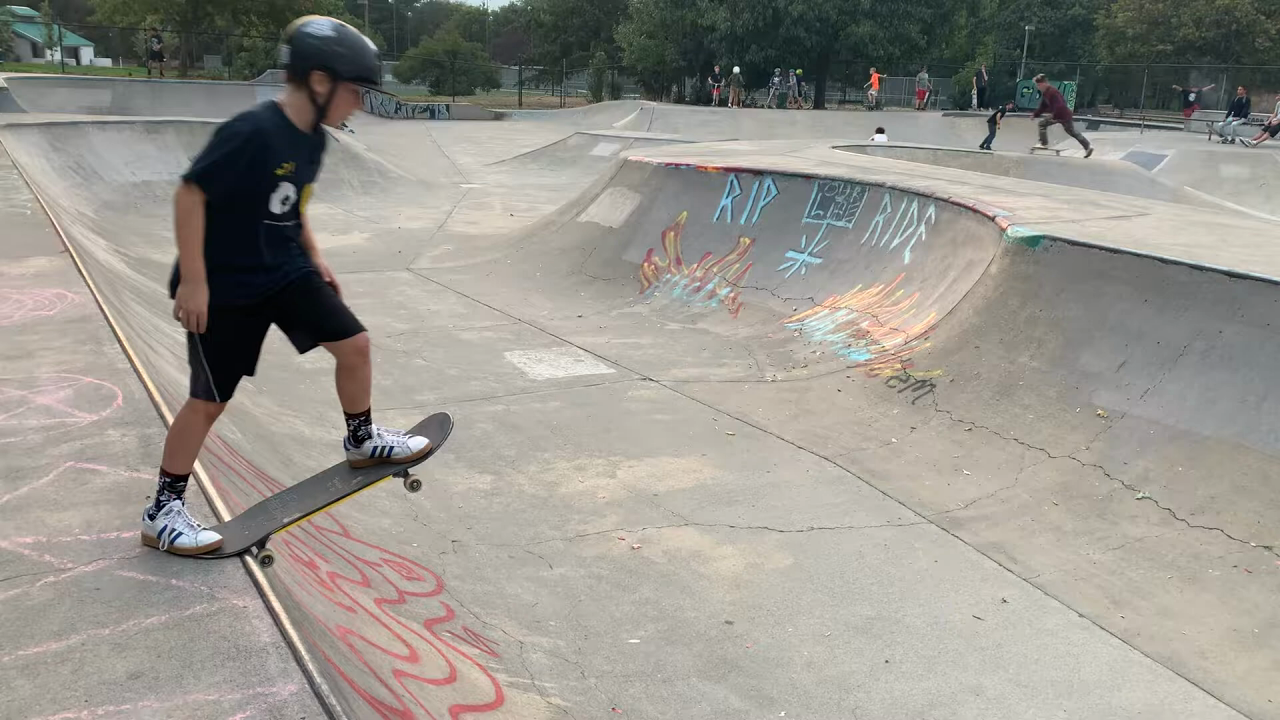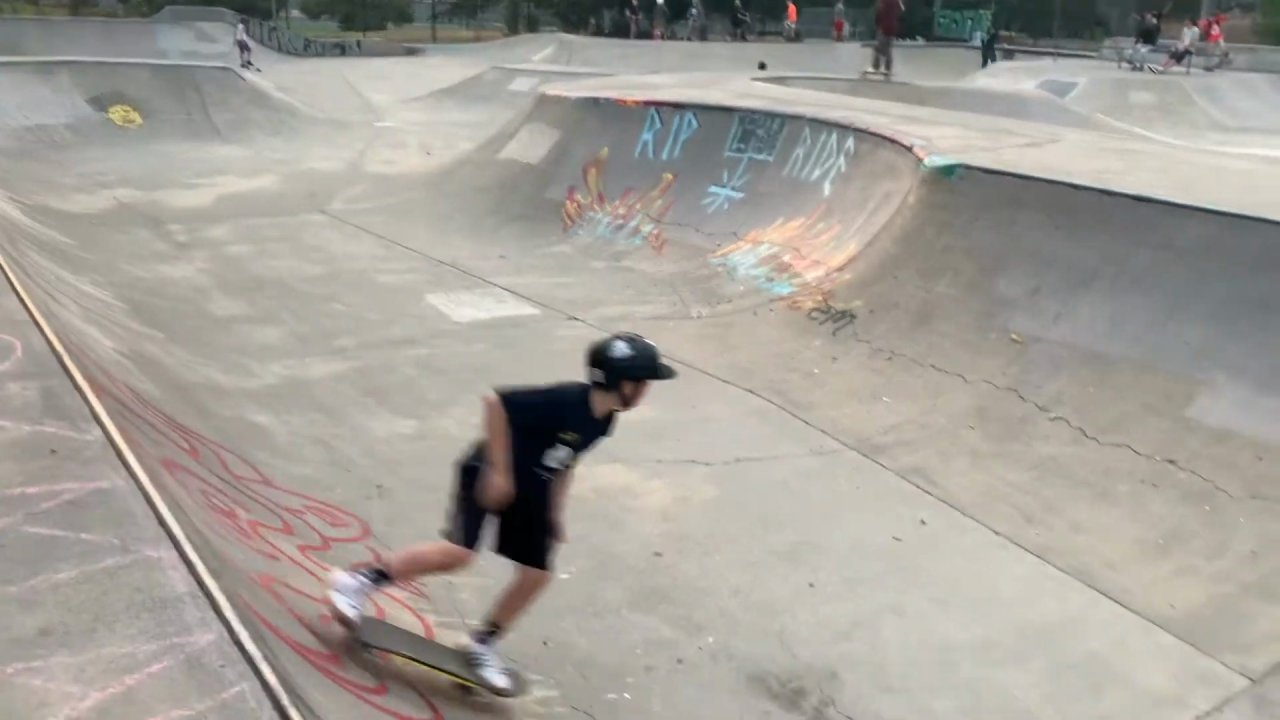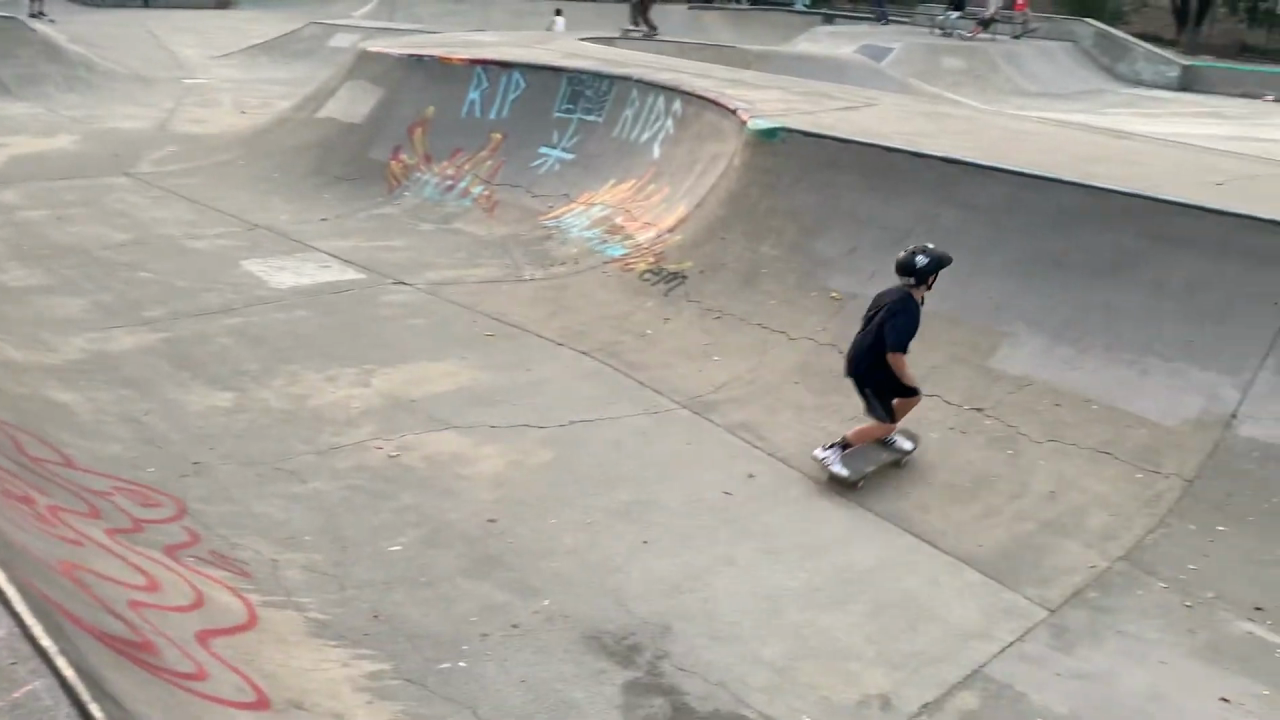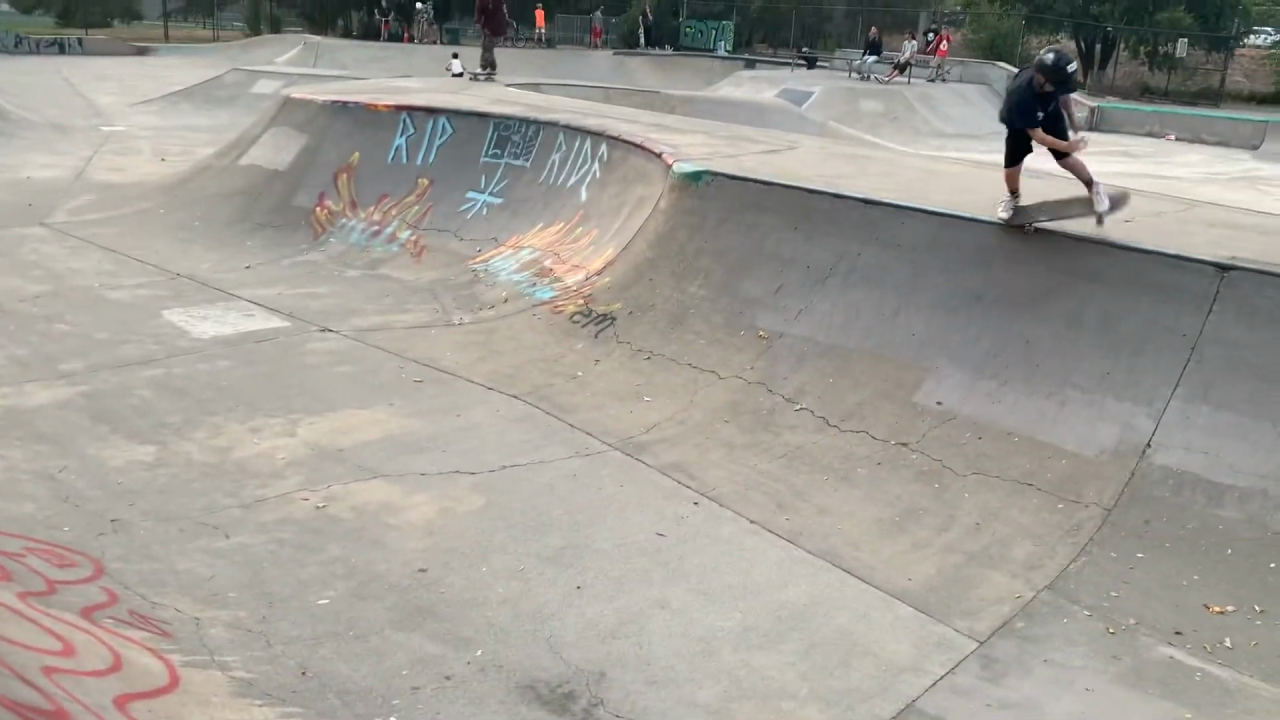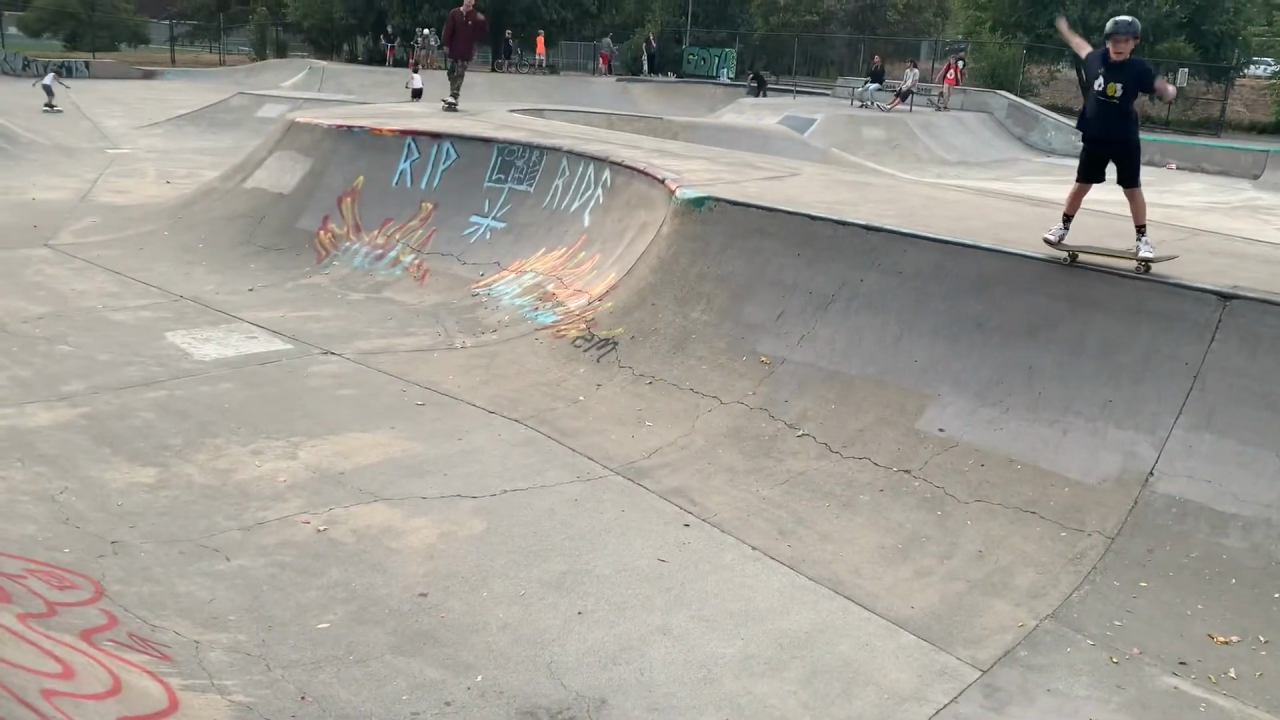
dt=0.7s
person 1, frame 1
left shoulder: (313, 138)
right shoulder: (250, 133)
right elbow: (191, 194)
left wrist: (315, 260)
right wrist: (191, 281)
left hip: (287, 271)
right hip: (227, 284)
left knee: (355, 344)
right knee: (209, 401)
left ankle: (361, 439)
right ankle: (162, 510)
person 1, frame 2
left shoulder: (601, 421)
right shoulder: (563, 400)
right elbow: (496, 403)
left wrist: (556, 509)
right wrist: (499, 471)
left hip: (530, 487)
right hip: (487, 474)
left knee: (536, 574)
right knee: (458, 553)
left ankle: (482, 645)
right ankle: (361, 581)
person 1, frame 3
left shoulder: (892, 294)
right shoulder: (907, 314)
left elbow: (875, 310)
right elbow: (895, 355)
right wrist: (909, 382)
left hip: (870, 357)
right hip: (868, 371)
left knee: (912, 397)
right knee: (886, 424)
left ankle: (887, 434)
right ankle: (831, 451)
person 1, frame 4
left shoulder: (1053, 78)
right shoulder: (1021, 94)
left elbow: (1063, 96)
right elbow: (1037, 135)
left wrist: (1071, 118)
right wrist: (1065, 146)
left hip: (1049, 116)
right hip: (1019, 125)
left knee: (1065, 160)
right knee: (1012, 167)
left ankle: (1093, 187)
right ankle: (1013, 197)
person 1, frame 5
left shoulder: (1139, 68)
right shoulder: (1099, 58)
left elbow: (1165, 93)
right elbow: (1085, 49)
left wrist: (1167, 90)
right wrist: (1066, 31)
left hip: (1125, 140)
right hip: (1094, 137)
left knee: (1132, 190)
right knee: (1081, 185)
left ankle: (1142, 238)
right ankle: (1063, 227)
